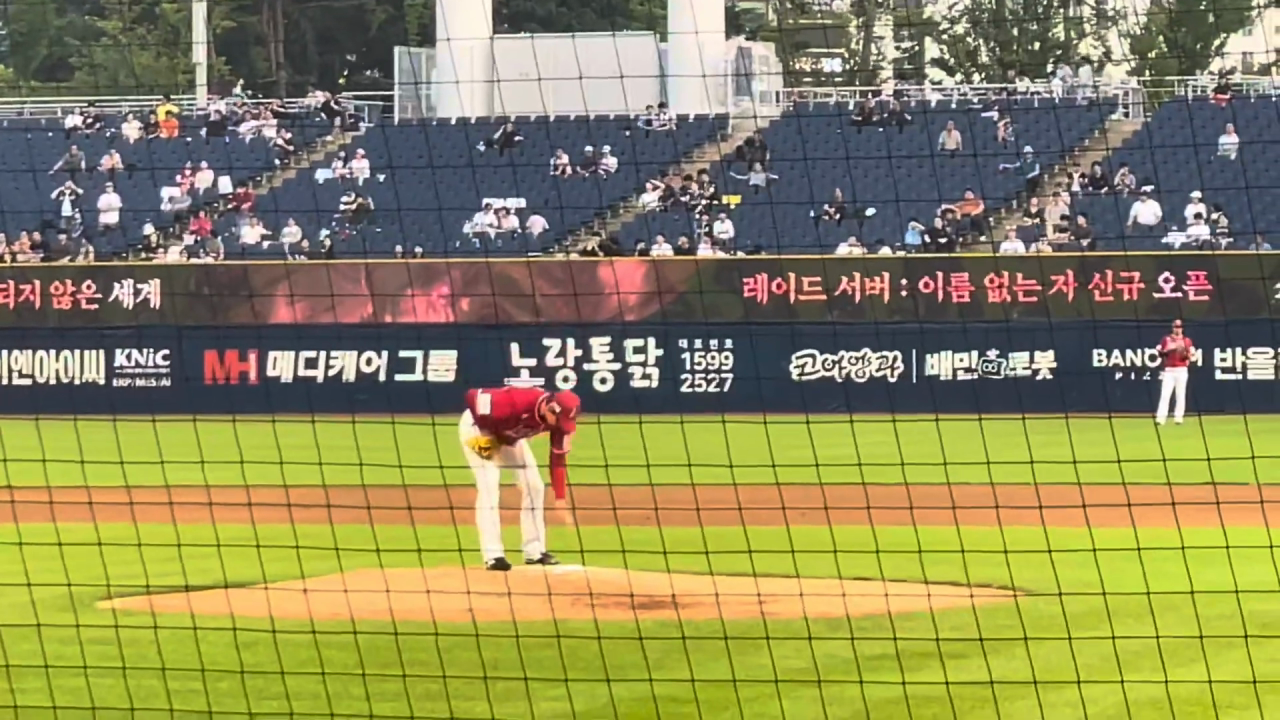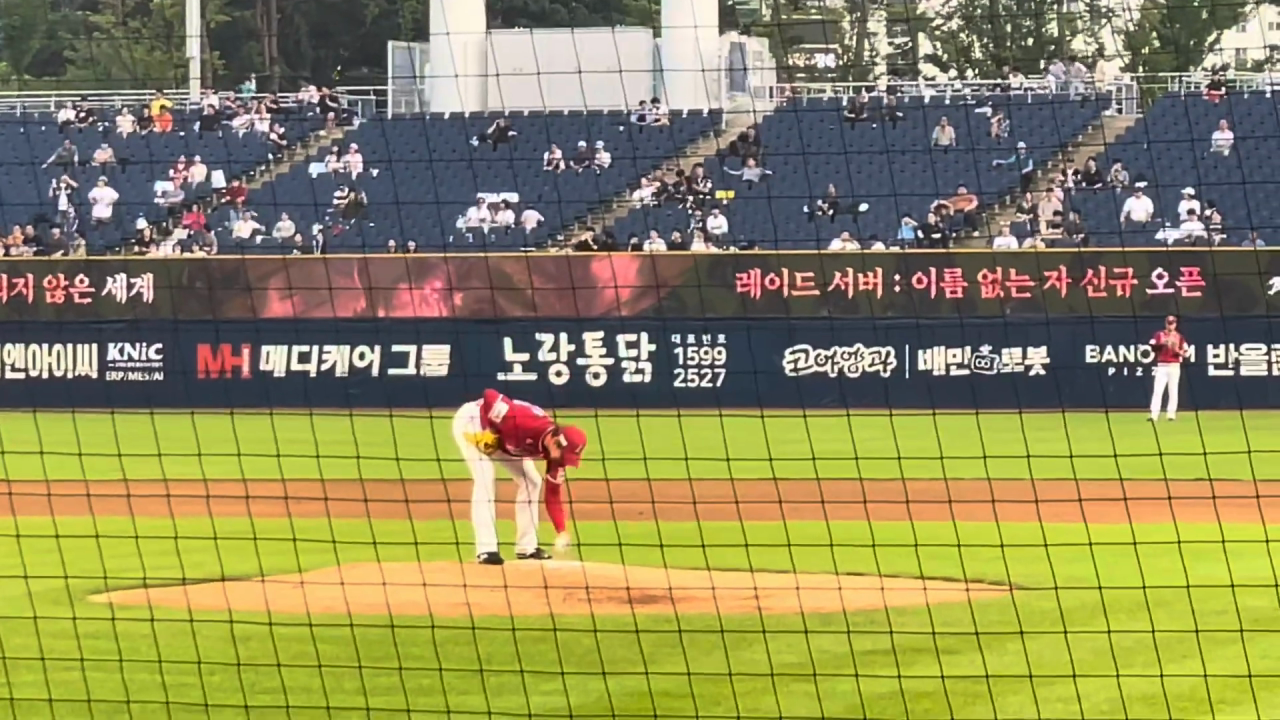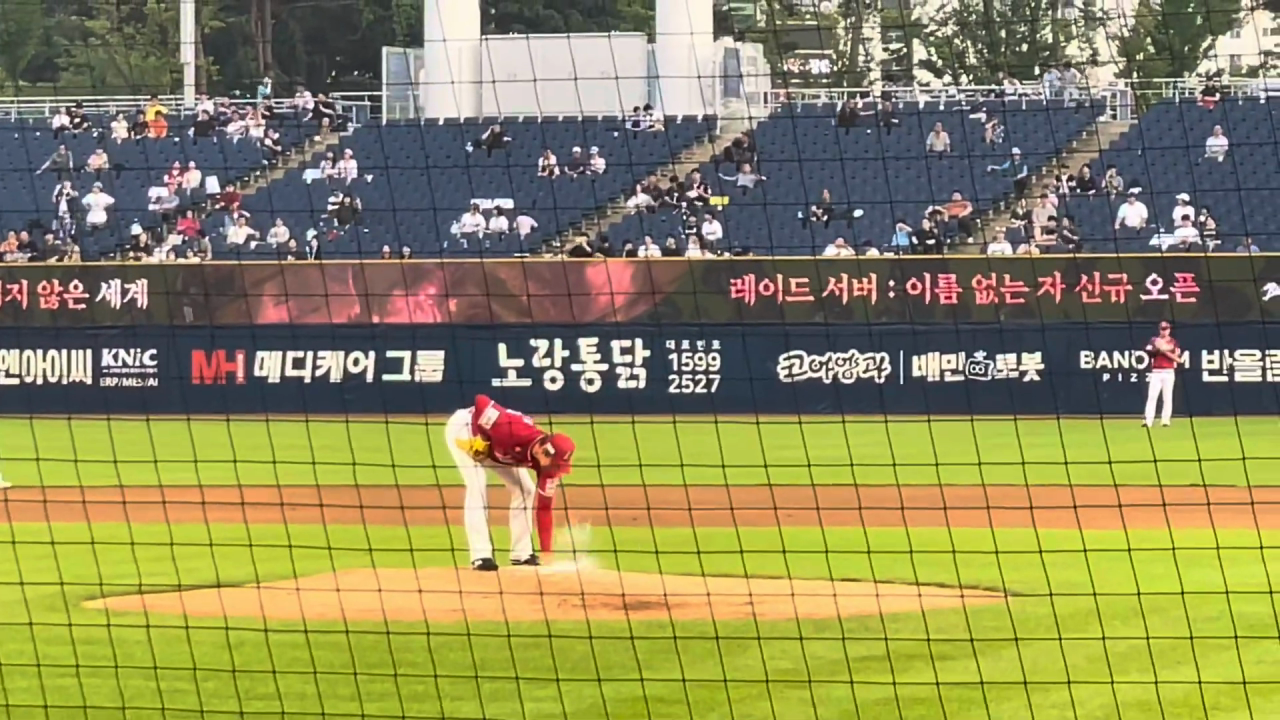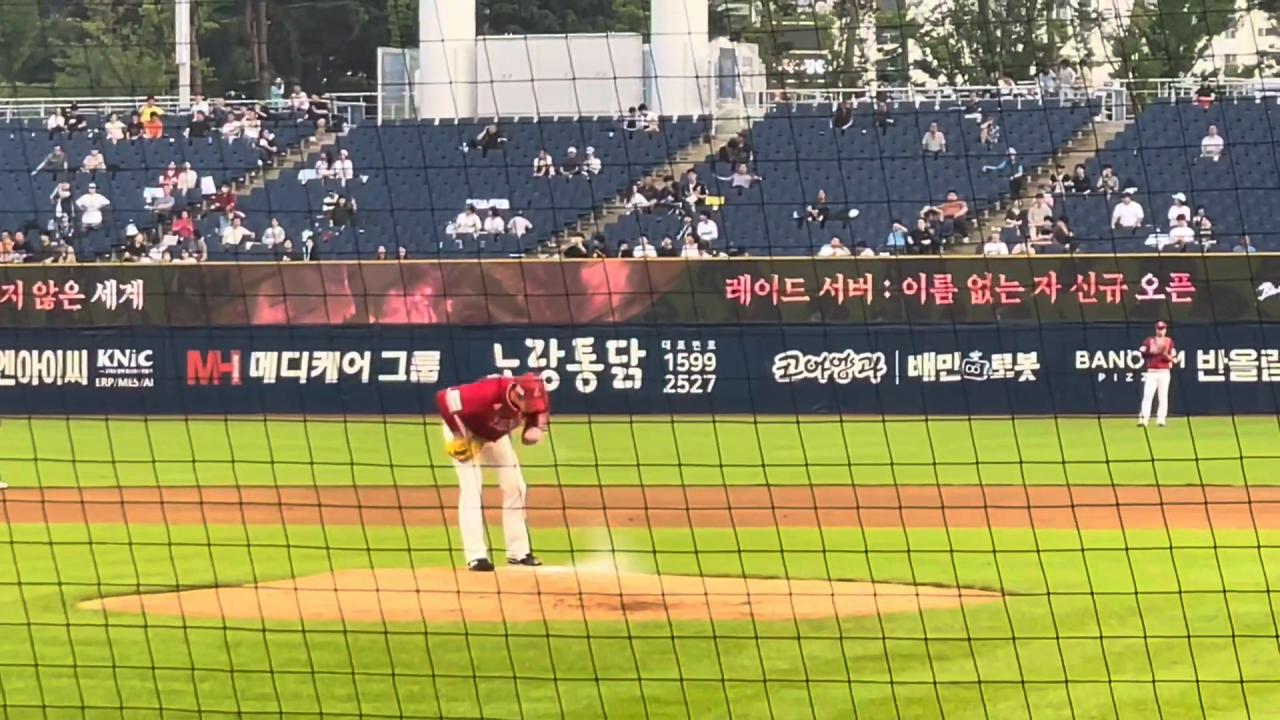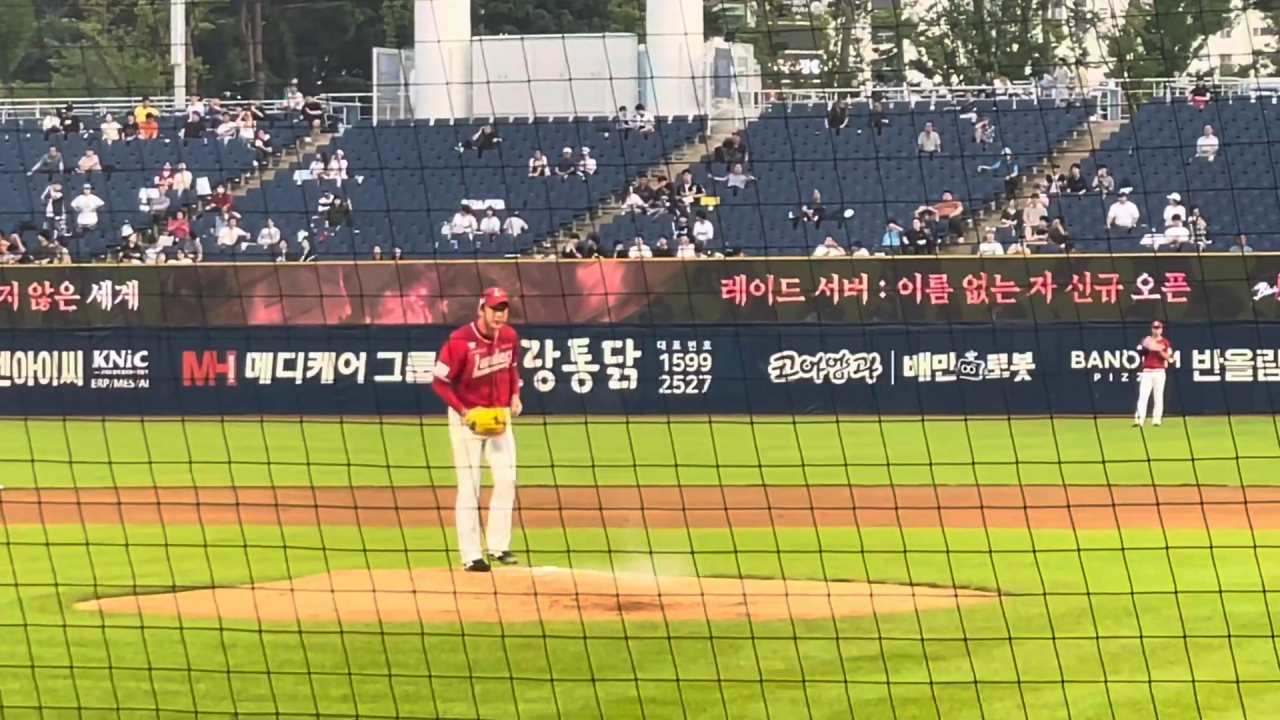
dt=0.5s
person 1, frame 1
left shoulder: (560, 418)
right shoulder: (517, 402)
left elbow: (559, 459)
right elbow: (472, 396)
left wrist: (561, 500)
right wrist: (484, 431)
left hip: (509, 436)
right hip: (478, 428)
left knee: (534, 486)
right knee: (489, 487)
left ankle: (535, 551)
right ankle: (493, 555)
person 1, frame 2
left shoulder: (555, 450)
right shoulder: (526, 424)
left elbow: (553, 493)
right elbow: (489, 395)
left wrist: (562, 532)
right wrist: (488, 431)
left hip: (503, 435)
right hip: (471, 421)
left knee: (531, 482)
right knee: (485, 481)
left ankle: (527, 547)
right ankle: (486, 550)
person 1, frame 3
left shoulder: (548, 460)
right shoulder: (513, 433)
left elbow: (544, 506)
right elbow: (480, 401)
left wrist: (546, 552)
right wrist: (479, 438)
left hip: (495, 445)
right hip: (464, 428)
left knee: (526, 490)
right knee: (477, 488)
left ankle: (522, 553)
right ankle: (481, 556)
person 1, frame 4
left shoulder: (536, 400)
right shoulder: (487, 392)
left elbow: (537, 422)
right elbow: (442, 397)
left wrist: (535, 431)
right wrist: (458, 435)
left hip: (495, 436)
right hip: (464, 428)
left knee: (515, 486)
right knee: (471, 488)
left ankle: (518, 552)
right ankle: (476, 556)
person 1, frame 5
left shoulder: (510, 337)
right shoulder: (460, 340)
right elbow: (440, 383)
left wrist: (515, 394)
right wrist: (465, 412)
right hip: (466, 421)
left knee: (506, 481)
right knee: (469, 488)
left ankle: (497, 548)
right ankle: (470, 556)
